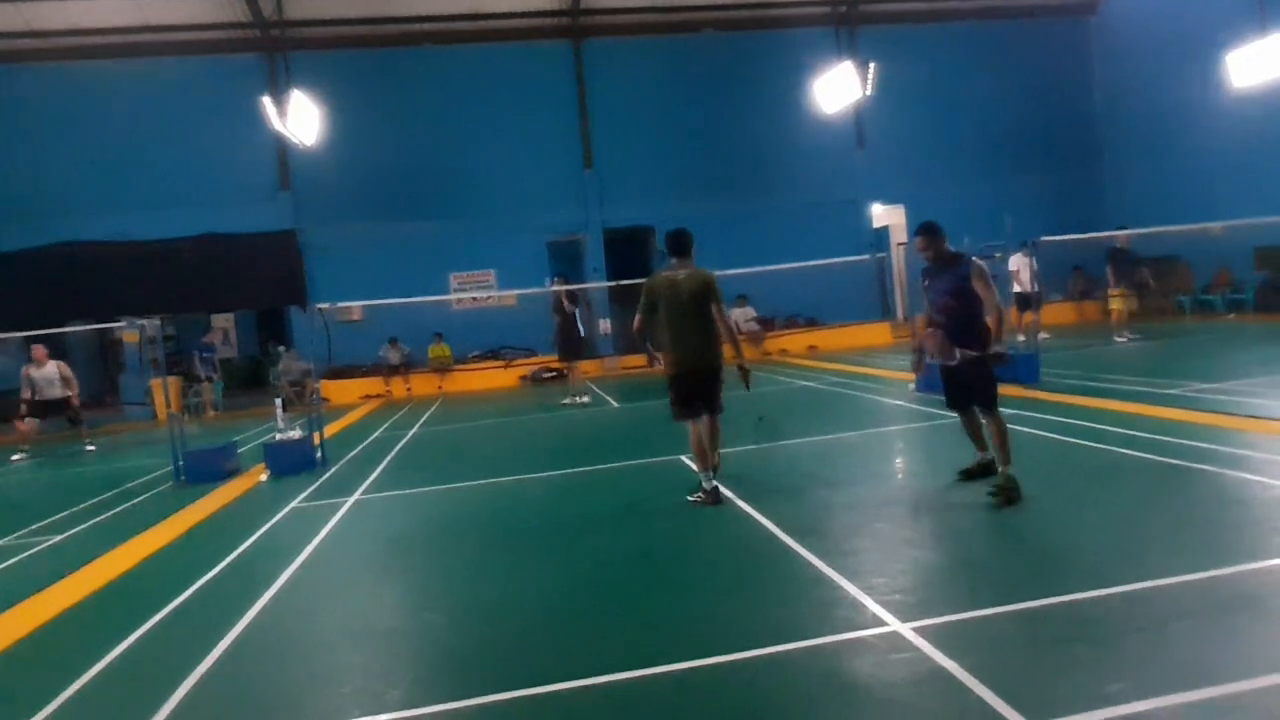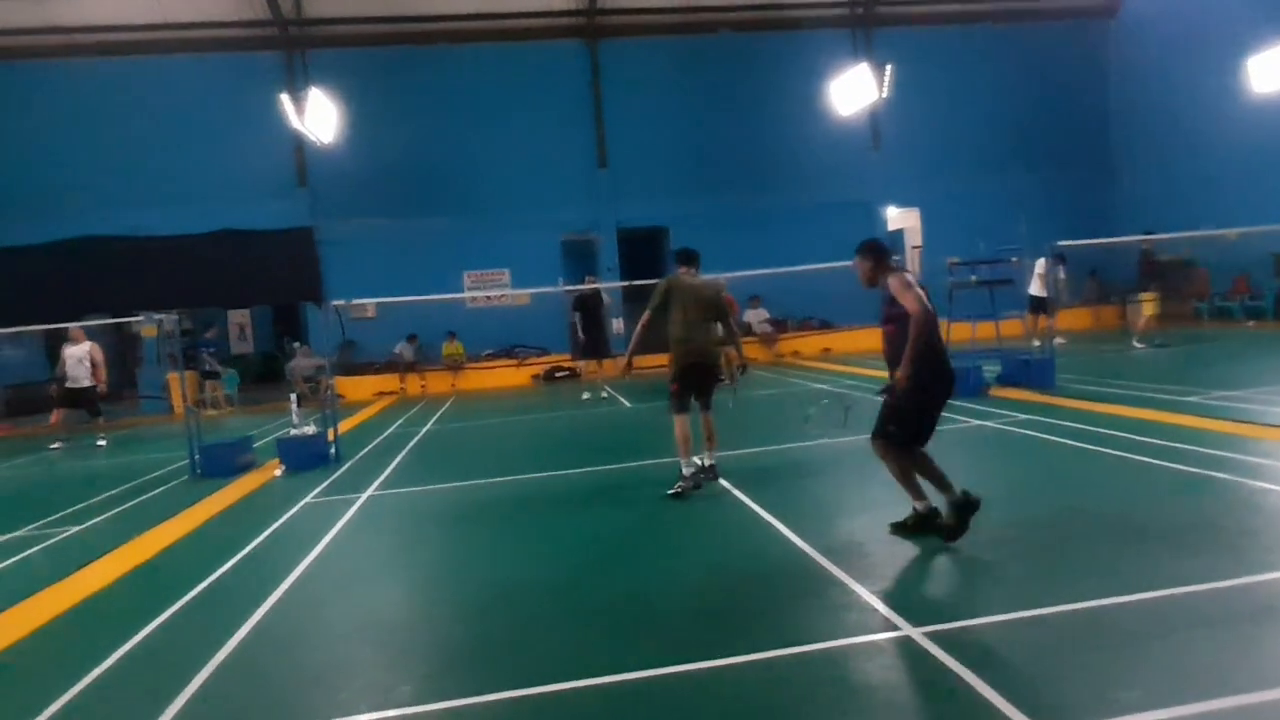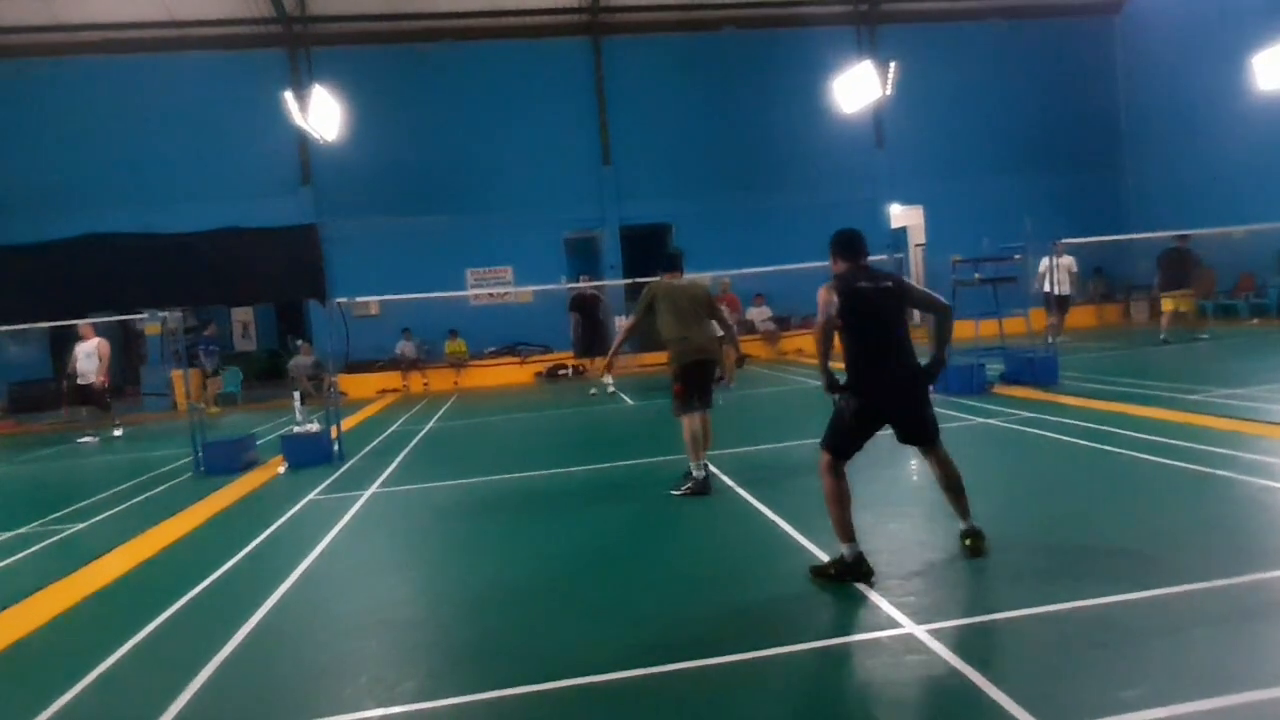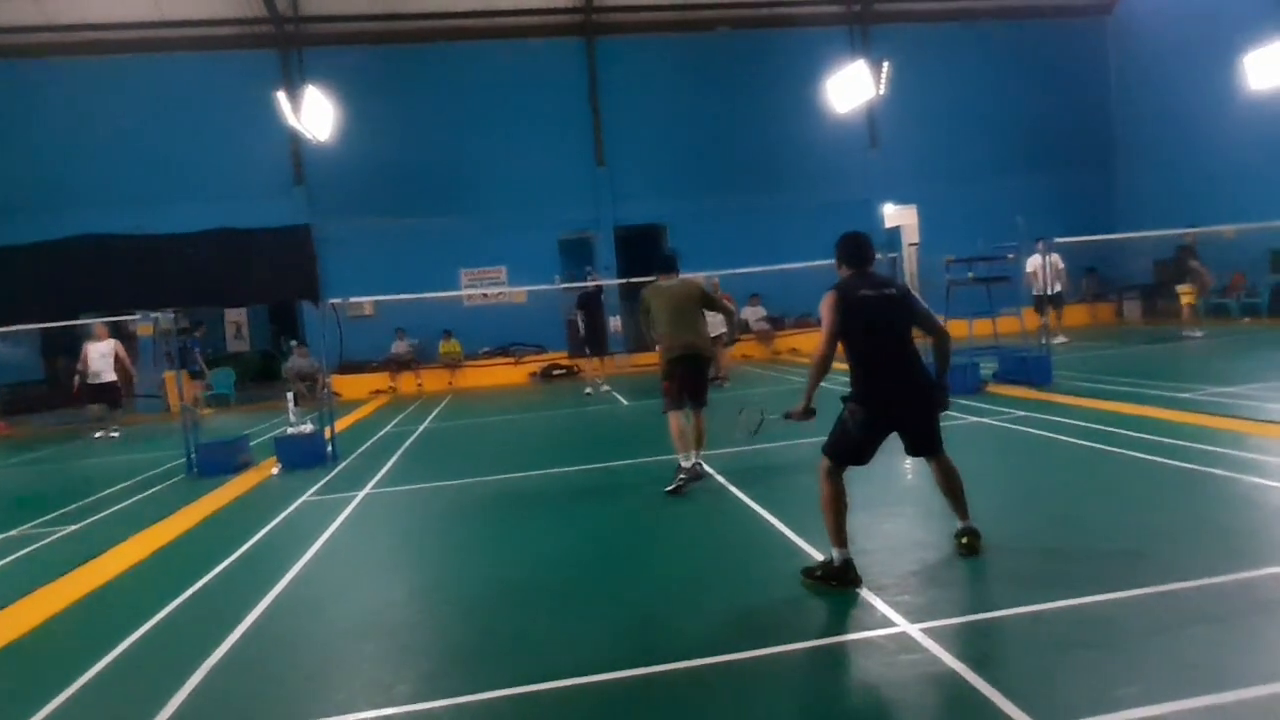
dt=0.7s
person 1, frame 1
left shoulder: (970, 266)
right shoulder: (927, 274)
left elbow: (994, 306)
left wrist: (996, 342)
right wrist: (920, 349)
left hip: (975, 351)
right hip: (949, 354)
left knee: (988, 409)
right knee: (962, 409)
left ankle: (1006, 477)
right ankle: (985, 460)
person 1, frame 2
left shoulder: (898, 280)
right shoulder: (892, 288)
left elbow: (923, 314)
left wrist: (907, 366)
right wrist: (901, 373)
left hip: (927, 379)
right hip: (911, 381)
left knee: (901, 446)
right knee: (883, 444)
left ankle: (957, 500)
right ankle: (925, 511)
person 1, frame 3
left shoulder: (834, 288)
right shoulder: (894, 282)
left elbow: (824, 327)
right elbow: (943, 310)
left wrist: (825, 372)
right wrist: (936, 361)
left hip: (863, 390)
right hip: (908, 383)
left knee: (830, 464)
right knee: (935, 452)
left ankle: (850, 558)
right ankle: (970, 530)
person 1, frame 4
left shoulder: (835, 297)
right shoulder: (899, 290)
left elbow: (826, 354)
right elbow: (941, 336)
left wrist: (806, 400)
right wrist: (939, 384)
left hip: (871, 398)
right hip: (916, 391)
left knee: (830, 469)
right knee: (937, 457)
left ankle: (840, 563)
right ankle: (967, 531)
person 2, frame 1
left shoulder: (654, 283)
right shoulder: (705, 278)
left elbow: (638, 326)
right elbow: (723, 321)
right wrist: (740, 360)
left hip: (678, 362)
right hip: (710, 359)
left knee: (693, 422)
right knee: (712, 414)
left ankle: (709, 487)
right ankle: (713, 464)
person 2, frame 2
left shoulder: (669, 284)
right shoulder: (713, 288)
left elbow: (644, 322)
right elbow: (730, 327)
left wrist: (629, 355)
right wrist: (741, 357)
left hip: (683, 356)
right hip: (710, 355)
left knee: (680, 414)
right knee: (705, 409)
left ankle: (688, 473)
right ankle: (709, 464)
person 2, frame 3
left shoulder: (654, 290)
right shoulder: (700, 288)
left elbow: (629, 326)
right elbow: (725, 323)
left wrist: (611, 355)
right wrist: (737, 351)
left hip: (683, 355)
right hip: (710, 353)
left knee: (687, 414)
right knee: (702, 410)
left ankle: (698, 476)
right ankle: (701, 464)
person 2, frame 4
left shoulder: (648, 293)
right shoulder: (694, 286)
left elbow: (648, 327)
right elbow: (728, 310)
left hip: (673, 353)
right hip: (701, 351)
left knee: (675, 411)
right knee: (697, 409)
left ankle: (686, 465)
right ankle: (695, 462)
